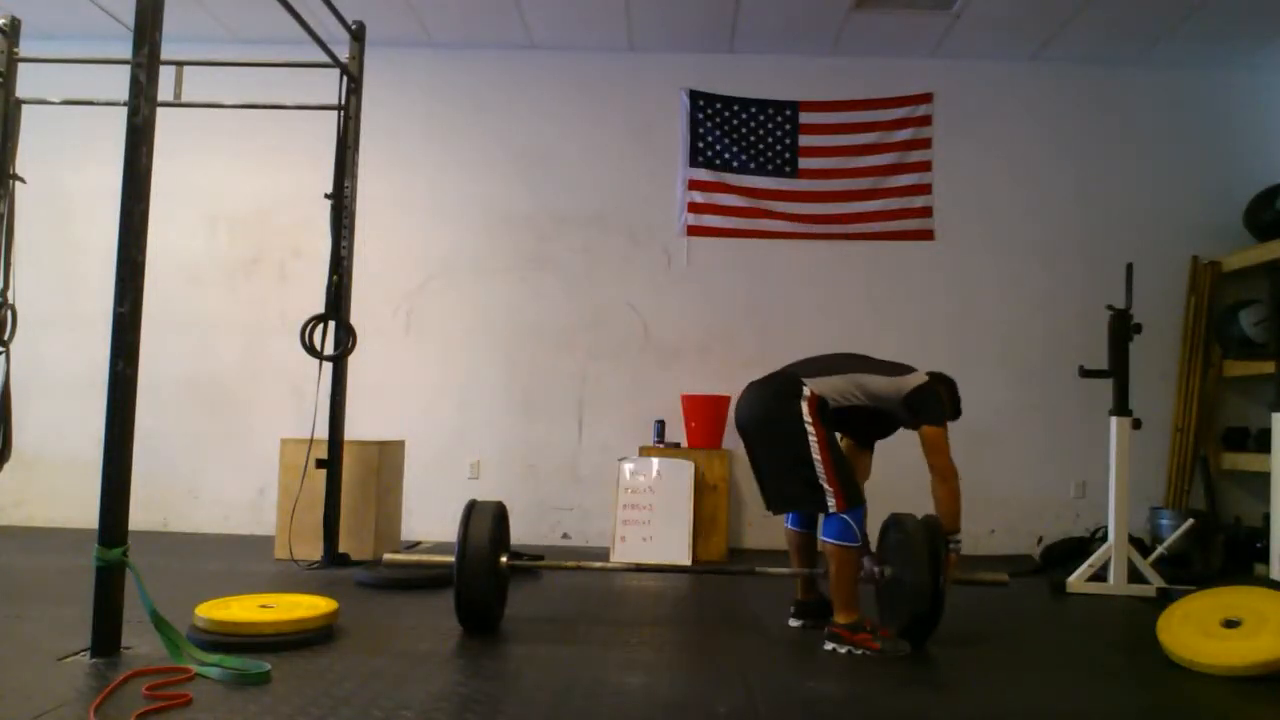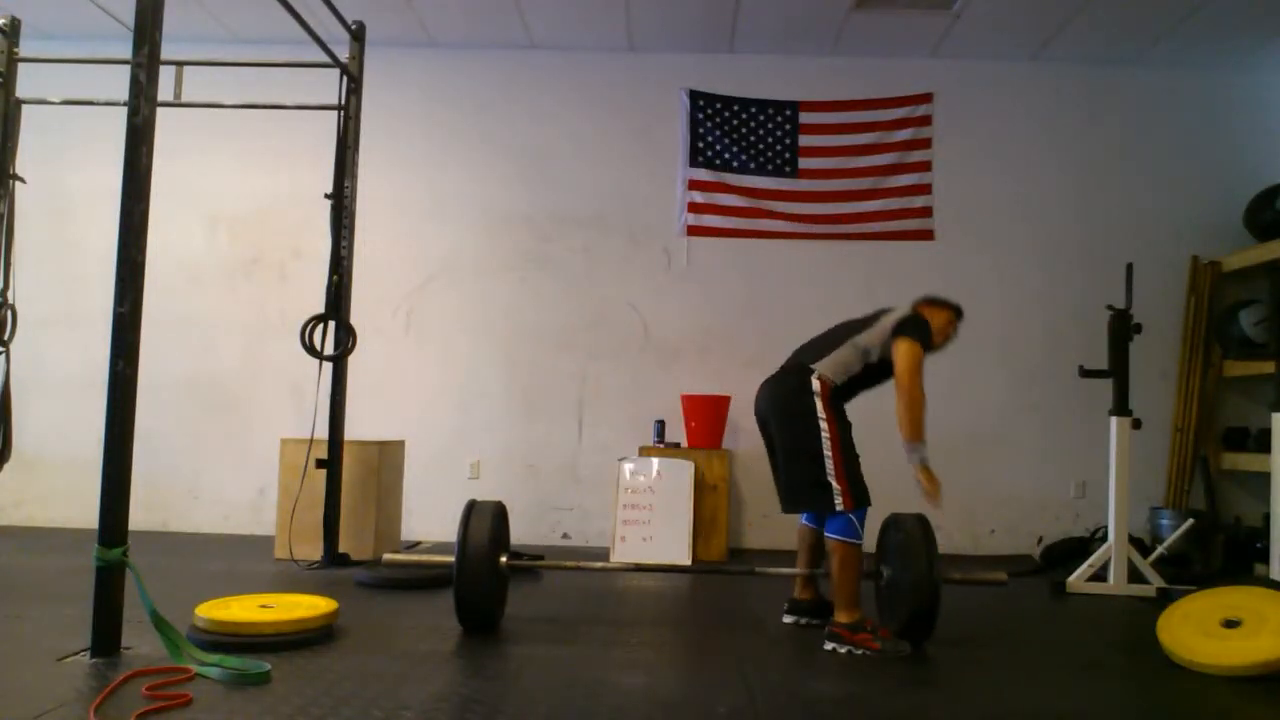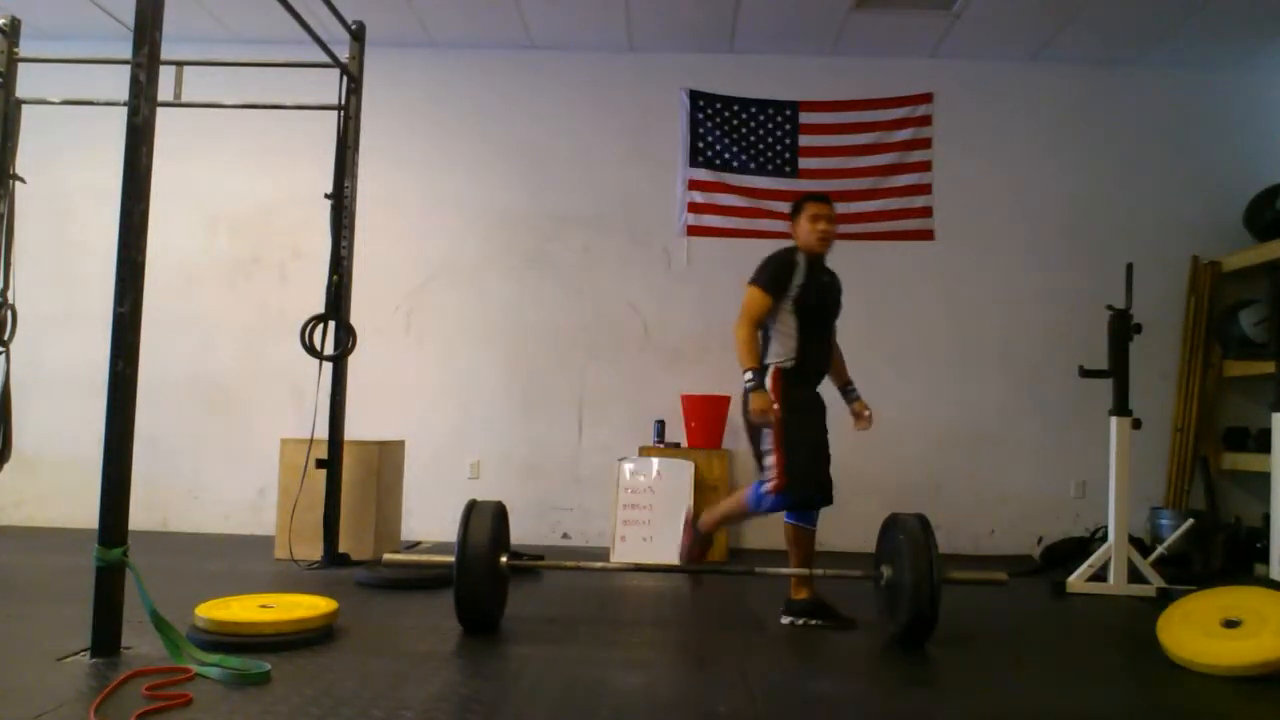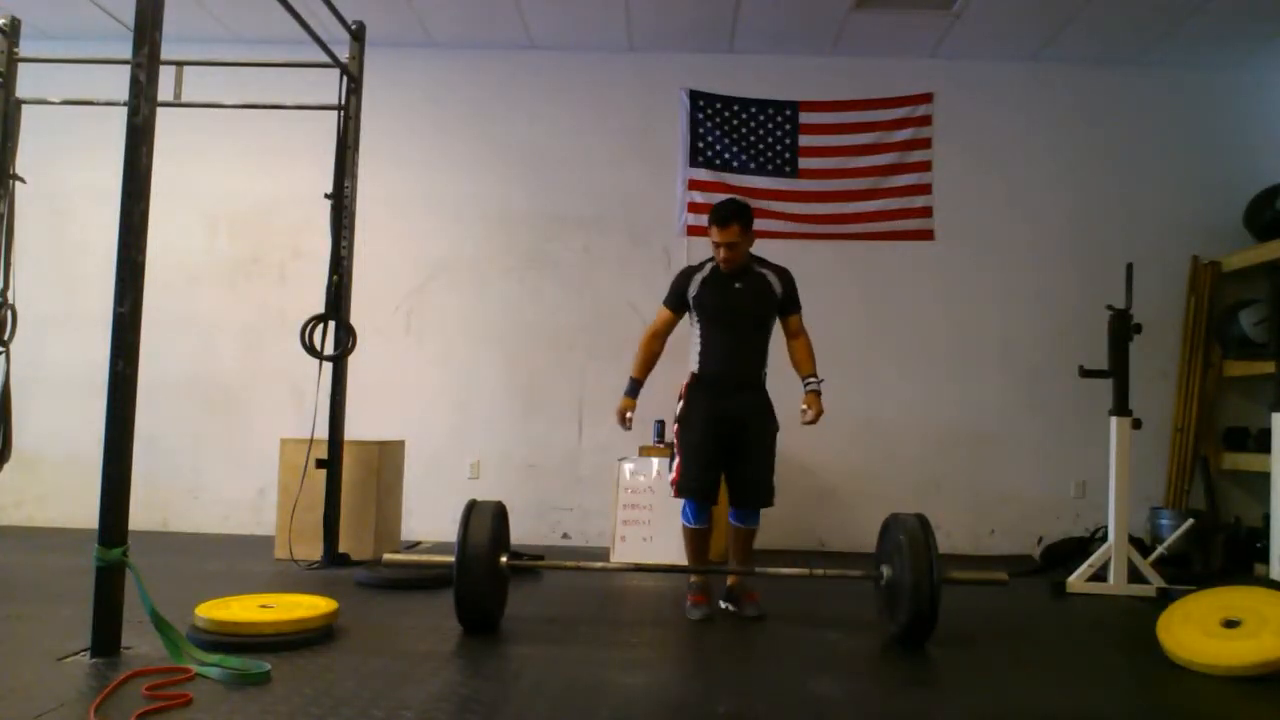
dt=0.7s
person 1, frame 1
left shoulder: (872, 408)
right shoulder: (926, 391)
left elbow: (853, 479)
right elbow: (944, 474)
left wrist: (859, 549)
right wrist: (951, 544)
left hip: (755, 402)
right hip: (789, 406)
left knee: (802, 498)
right knee: (843, 505)
left ankle: (807, 602)
right ankle: (846, 625)
person 1, frame 2
left shoulder: (883, 335)
right shoulder: (911, 322)
right elbow: (909, 387)
right wrist: (918, 458)
left hip: (777, 392)
right hip: (803, 396)
left knee: (821, 499)
right knee: (847, 503)
left ankle: (804, 598)
right ankle: (847, 624)
person 1, frame 3
left shoulder: (829, 281)
right shoulder: (781, 265)
right elbow: (746, 324)
left wrist: (852, 395)
right wrist: (754, 387)
left hip: (805, 396)
right hip: (775, 388)
left knee: (808, 497)
right knee: (782, 487)
left ankle: (801, 598)
right ankle: (703, 524)
person 1, frame 4
left shoulder: (777, 280)
right shoulder: (692, 279)
left elbow: (796, 335)
right elbow: (657, 333)
left wrist: (811, 387)
right wrist: (631, 390)
left hip: (752, 401)
right hip: (702, 395)
left knee: (749, 501)
right knee: (697, 495)
left ankle: (736, 584)
right ankle: (698, 583)
